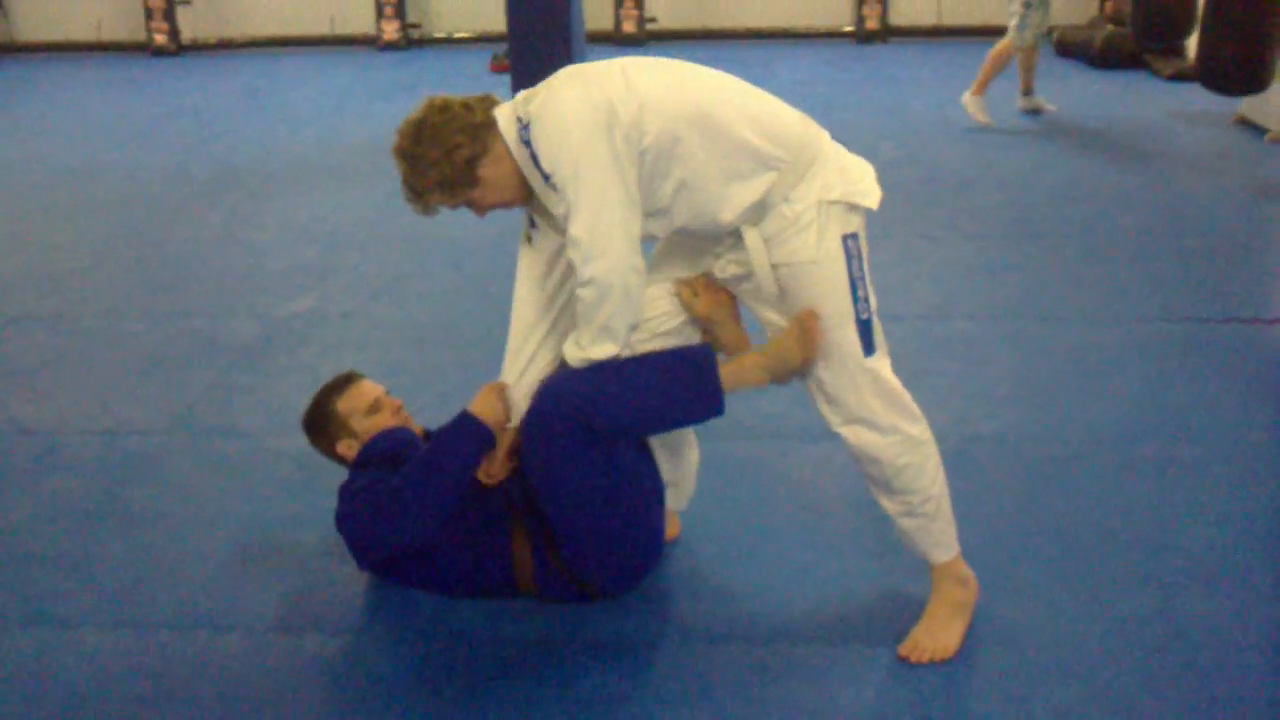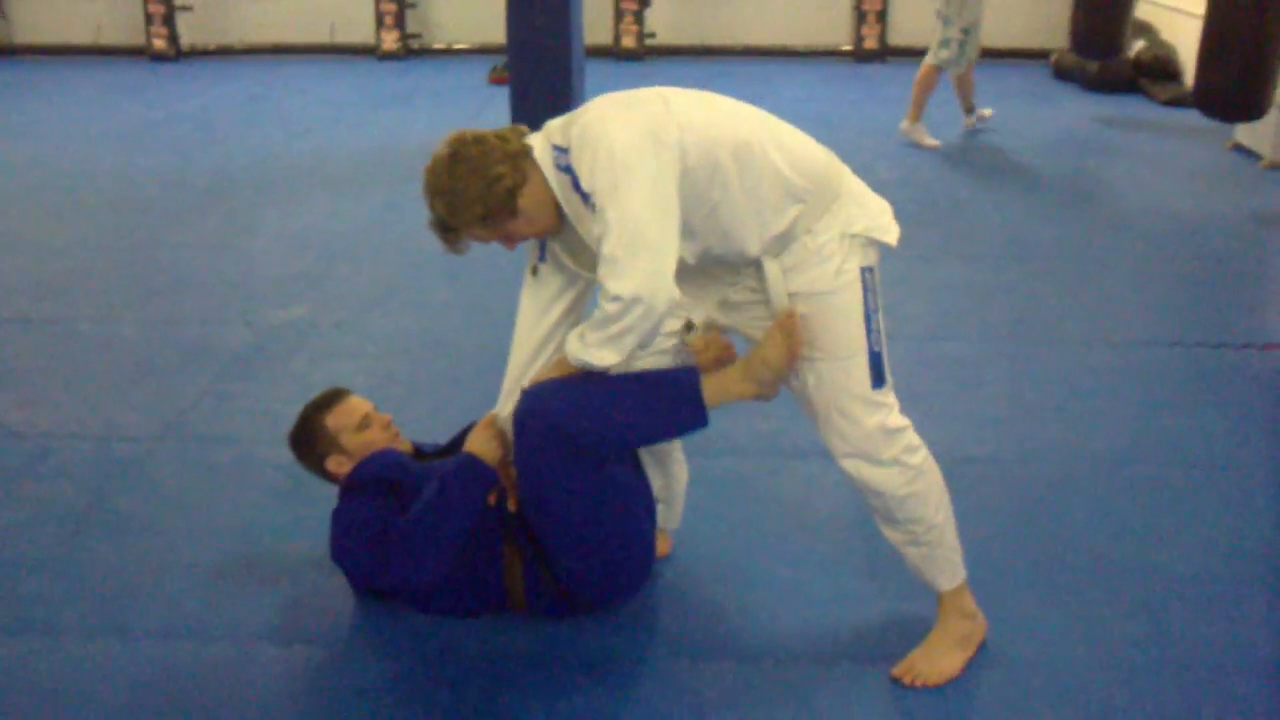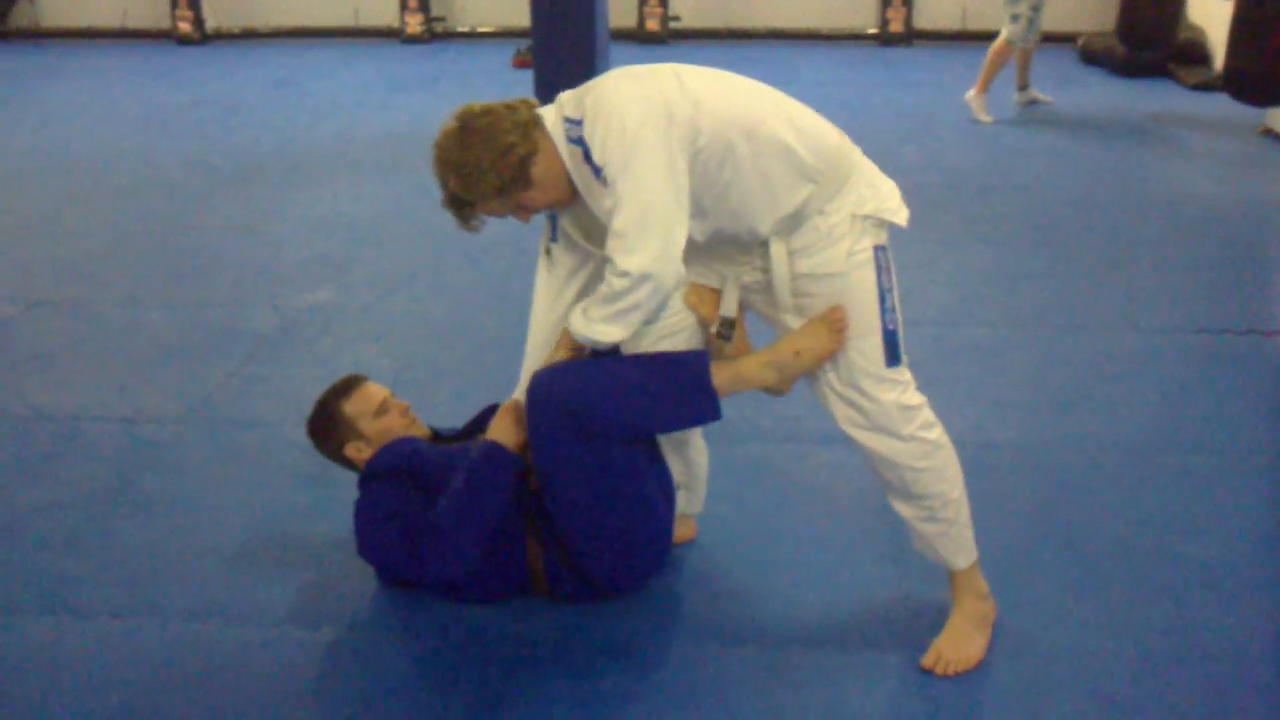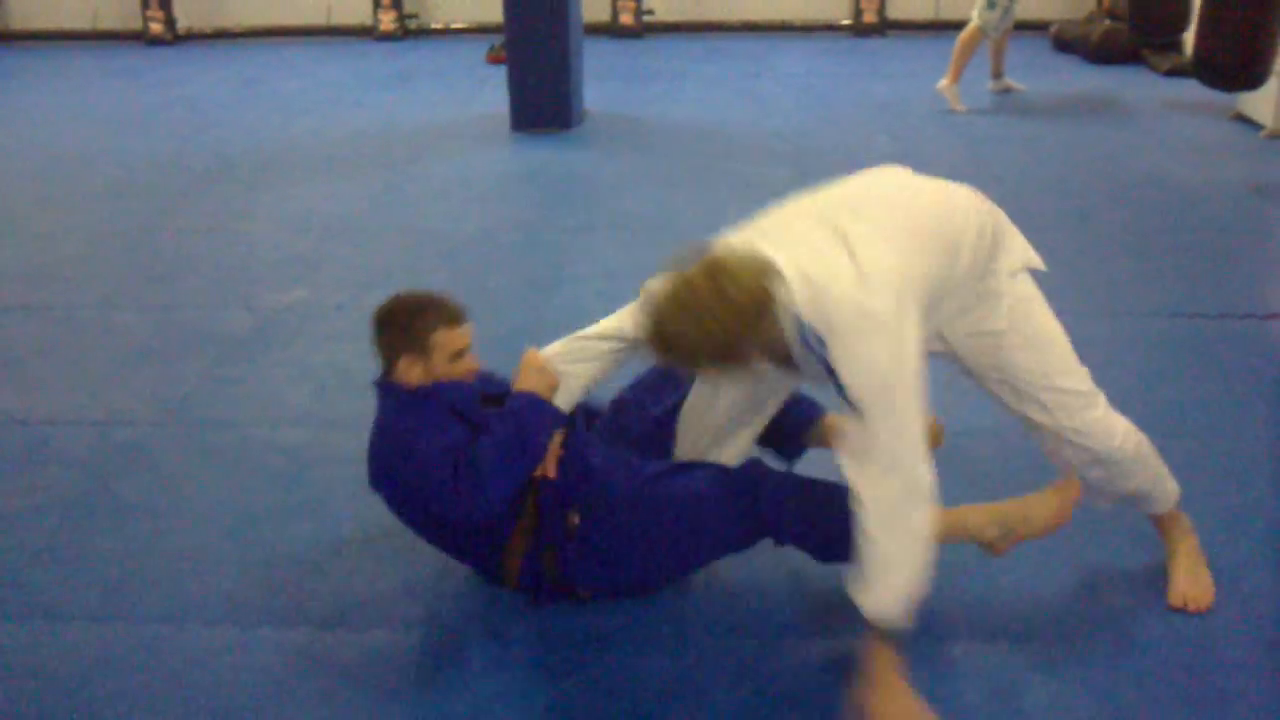
dt=1s
person 1, frame 1
left shoulder: (566, 123)
right shoulder: (540, 149)
left elbow: (609, 275)
right elbow: (543, 290)
left wrist: (575, 377)
right wrist: (515, 416)
left hip: (798, 202)
right hip: (715, 215)
left knee: (860, 400)
left ankle: (951, 576)
person 1, frame 2
left shoulder: (608, 148)
right shoulder: (556, 178)
left elbow: (639, 296)
right elbow: (546, 309)
left wrist: (568, 365)
right wrist: (510, 439)
left hip: (812, 234)
left knee: (865, 434)
left ankle: (959, 611)
person 1, frame 3
left shoulder: (622, 122)
right shoulder: (568, 157)
left elbow: (646, 273)
right elbow: (565, 287)
left wrist: (570, 341)
left hip: (823, 216)
left knee: (881, 408)
left ankle: (972, 594)
person 1, frame 4
left shoulder: (859, 333)
right shoulder: (719, 279)
left elbow: (894, 494)
right elbow: (625, 328)
left wrist: (880, 652)
left hip: (971, 256)
left knee: (1079, 419)
right knee: (726, 392)
left ankle: (1177, 530)
person 2, frame 1
left shoulder: (427, 450)
right shoulder: (364, 506)
right elbow: (410, 516)
right wrist: (473, 426)
left hip: (611, 500)
right hip: (600, 548)
right knee: (564, 399)
left ankle: (712, 340)
right ankle: (758, 365)
person 2, frame 2
left shoulder: (420, 462)
right shoulder: (359, 526)
right elbow: (416, 562)
right wrist: (475, 465)
left hip: (613, 522)
right hip: (588, 566)
right knee: (545, 409)
left ankle: (710, 360)
right ankle: (742, 381)
person 2, frame 3
left shoulder: (436, 447)
right shoulder: (382, 515)
right elbow: (446, 556)
left wrist: (529, 437)
right wrist: (498, 451)
left hip: (633, 499)
right hip: (613, 542)
right knee: (555, 390)
right ankle: (762, 366)
person 2, frame 4
left shoulder: (448, 395)
right shoulder: (406, 437)
right elbow: (477, 491)
right wrist: (526, 399)
left hip: (589, 484)
right hip: (573, 538)
right knee: (751, 493)
left ankle: (832, 431)
right ankle: (970, 526)
